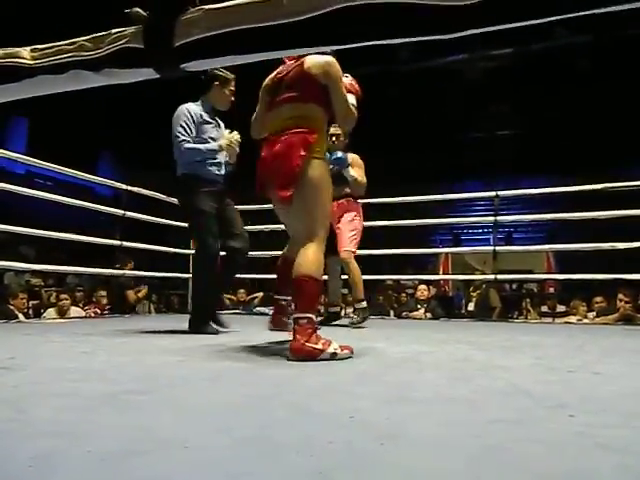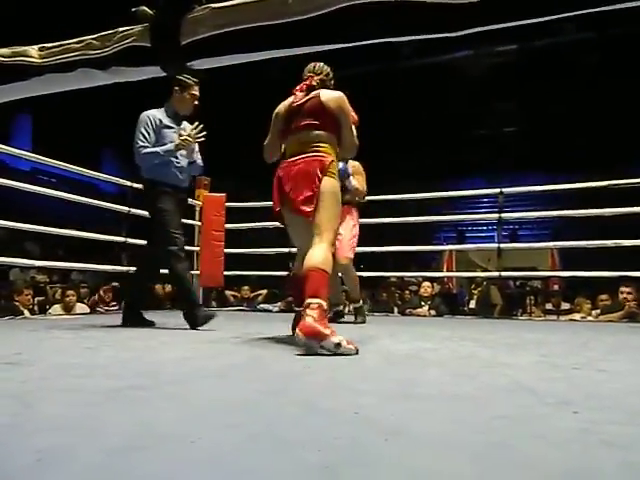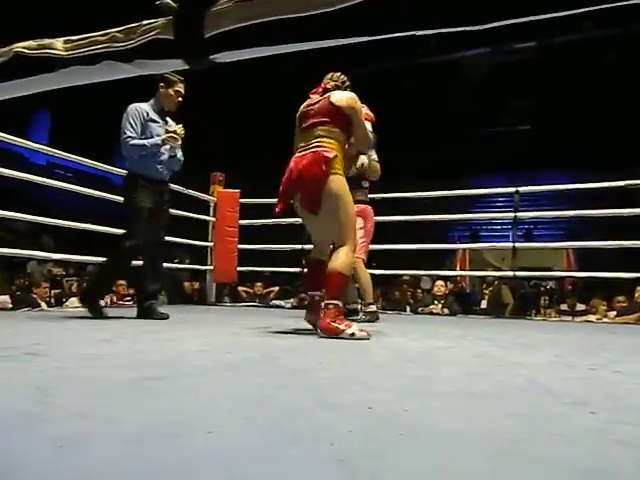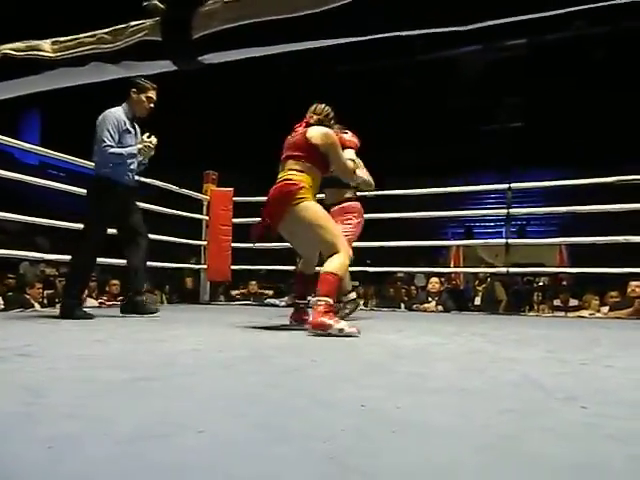
dt=0.3s
person 1, frame 1
left shoulder: (274, 76)
right shoulder: (325, 63)
left elbow: (257, 130)
right elbow: (347, 121)
right wrist: (350, 93)
left hip: (272, 157)
right hip: (304, 153)
left knee: (299, 238)
right knee: (315, 239)
left ankle: (281, 311)
right ankle: (305, 334)
person 1, frame 2
left shoulder: (285, 106)
right shoulder: (335, 98)
left elbow: (269, 154)
right elbow: (349, 150)
right wrist: (350, 124)
left hip: (286, 177)
right hip: (316, 172)
left knee: (304, 250)
right knee: (323, 242)
left ankle: (304, 317)
right ankle: (313, 318)
person 1, frame 3
left shoulder: (306, 105)
right shoulder: (347, 98)
right elbow: (365, 144)
right wrist: (365, 122)
left hip: (298, 171)
right hip: (323, 169)
left knee: (322, 242)
right knee: (347, 243)
left ankle: (314, 306)
right ankle: (331, 317)
person 1, frame 4
left shoulder: (293, 137)
right shoulder: (325, 134)
right elbow: (348, 175)
right wrist: (349, 148)
left hip: (279, 200)
right hip: (296, 198)
left knee: (310, 255)
right knee: (341, 251)
left ankle: (300, 307)
right ankle: (323, 314)
person 2, frame 1
left shoulder: (219, 124)
right shoulder: (188, 111)
right elbow: (182, 150)
left wrist: (230, 154)
right wrist: (218, 146)
left hip: (218, 189)
right hip: (196, 188)
left knee: (239, 243)
right knee: (208, 250)
left ankle: (209, 303)
right ankle: (200, 318)
person 2, frame 2
left shoulder: (189, 129)
right shoulder: (151, 118)
left elbow: (197, 170)
right elbow: (141, 155)
left wrist: (191, 152)
right wrist: (174, 147)
left hip: (179, 194)
right hip: (159, 191)
left knee: (155, 252)
right knee: (174, 246)
left ankle: (132, 310)
right ankle: (192, 310)
person 2, frame 3
left shoulder: (171, 124)
right shoulder: (138, 111)
left elbow: (176, 166)
right elbow: (128, 146)
left wrist: (175, 148)
right wrist: (160, 141)
left hip: (161, 188)
right hip: (139, 184)
left knee: (155, 245)
right knee: (134, 241)
left ankle: (147, 303)
right ankle: (93, 294)
person 2, frame 4
left shoulder: (135, 127)
right shoulder: (113, 116)
right elbow: (105, 153)
left wrist: (145, 155)
right wrist: (137, 150)
left hip: (126, 192)
right hip: (107, 189)
left knee: (138, 240)
right knee: (91, 243)
left ankle: (134, 298)
right ankle: (71, 303)
person 3, frame 1
left shoulder: (353, 159)
left elbow: (361, 188)
left wrist: (346, 169)
left hip: (349, 209)
right hip: (329, 212)
left knee: (346, 255)
right knee: (331, 262)
left ankle: (360, 305)
right ankle: (333, 309)
person 3, frame 2
left shoulder: (353, 166)
left elbow: (361, 194)
left wrist: (348, 179)
left hip: (346, 214)
left knee: (343, 261)
left ankle: (357, 305)
right ankle: (337, 309)
person 3, frame 3
left shoulder: (363, 161)
left elbow: (375, 175)
left wrist: (369, 147)
left hip: (360, 212)
left knee: (355, 260)
left ankle: (370, 308)
right ankle: (351, 305)
person 3, frame 4
left shoulder: (350, 159)
left elbow: (370, 186)
left hip: (350, 211)
right hip: (334, 214)
left ankle: (349, 298)
right ankle: (338, 301)
